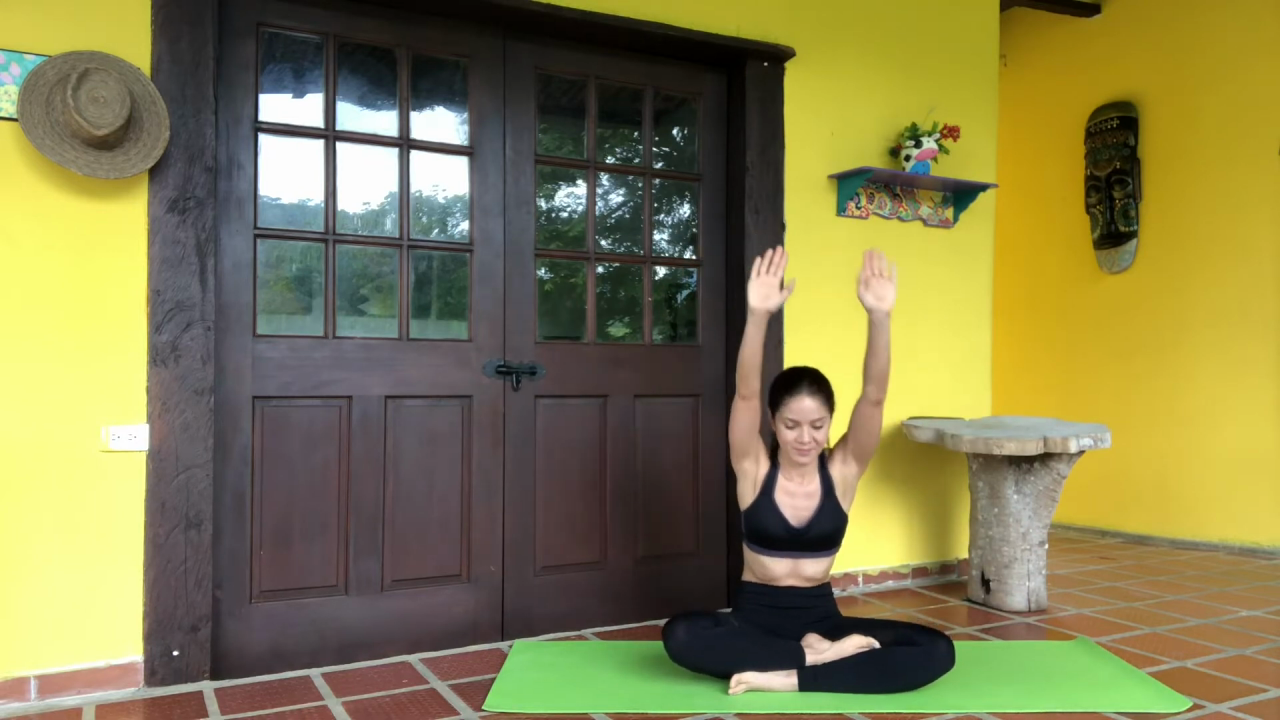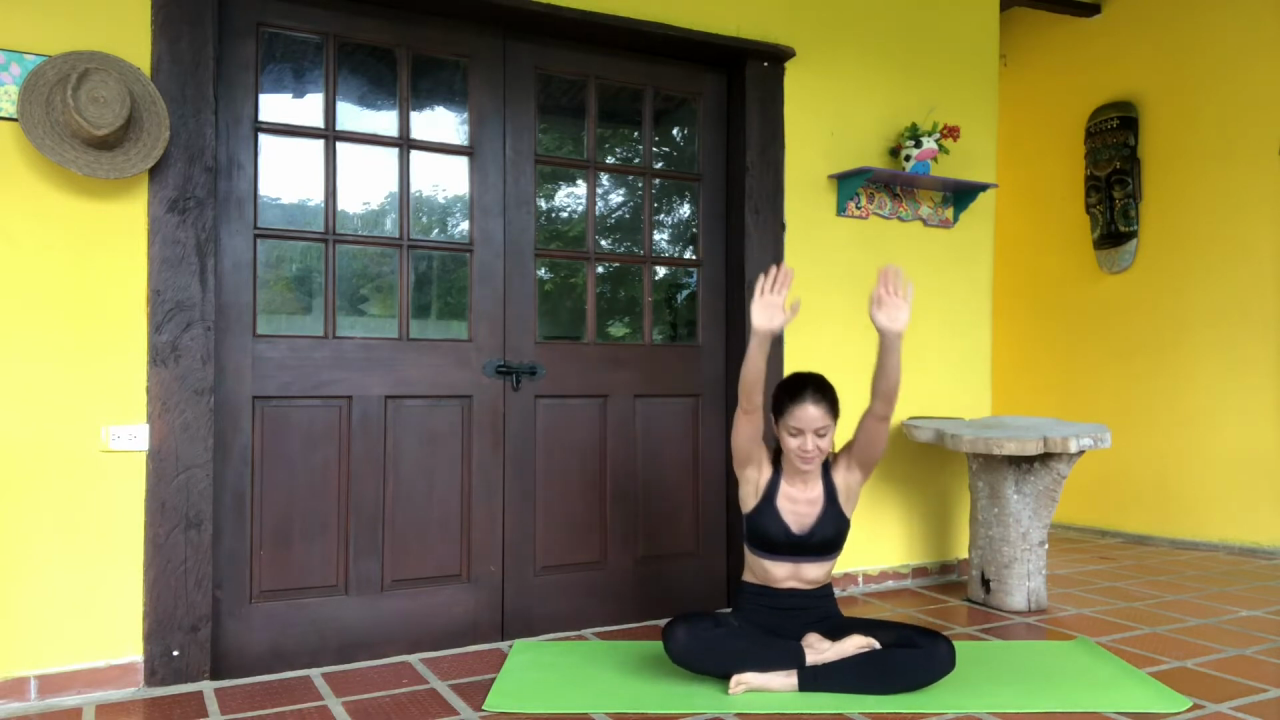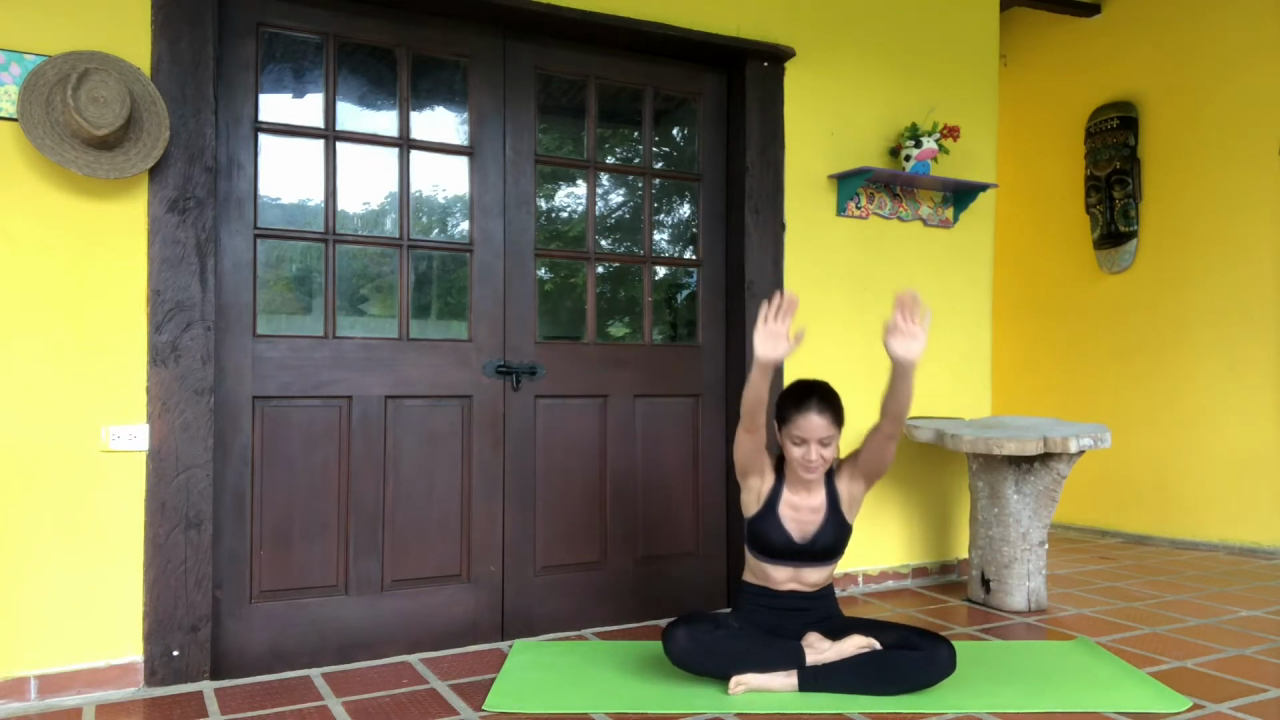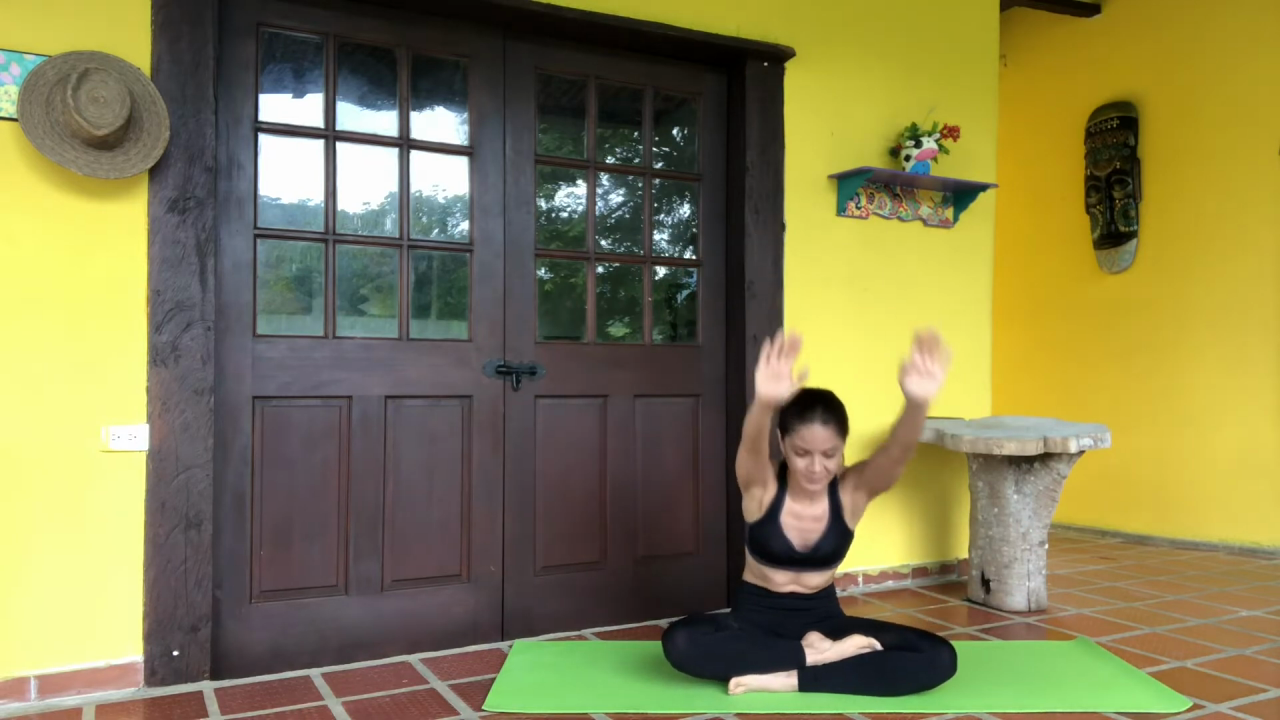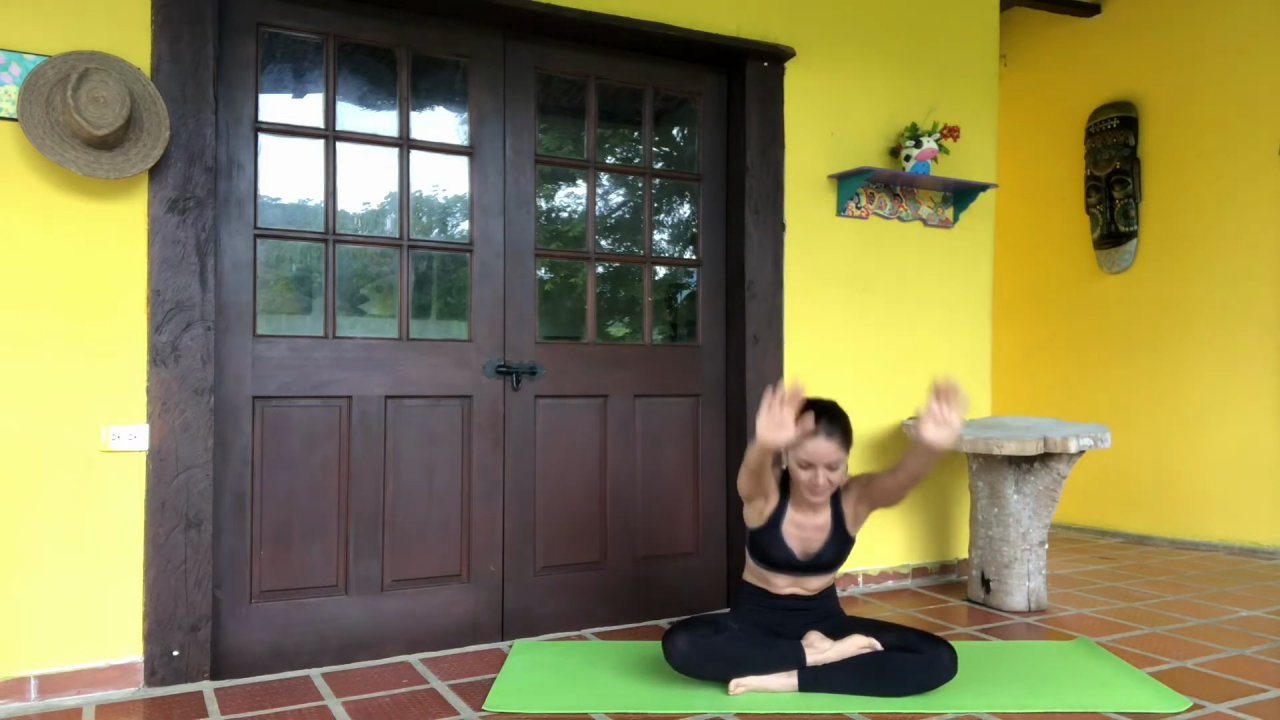
dt=0.1s
person 1, frame 1
left shoulder: (843, 469)
right shoulder: (754, 467)
left elbow: (873, 396)
right elbow: (746, 394)
left wrist: (879, 317)
right wrist: (758, 315)
left hip: (821, 616)
right hip: (755, 617)
left knee: (936, 651)
right knee: (682, 635)
left ankle: (787, 676)
right ankle: (817, 654)
person 1, frame 2
left shoulder: (847, 474)
right shoulder: (756, 471)
left elbow: (880, 412)
right elbow: (748, 408)
left wrist: (889, 336)
right wrist: (761, 338)
left hip: (821, 617)
right hip: (755, 618)
left knee: (937, 654)
right knee: (682, 638)
left ankle: (788, 678)
right ankle: (816, 654)
person 1, frame 3
left shoulder: (849, 482)
right shoulder: (759, 478)
left elbow: (889, 430)
right elbow: (750, 425)
left wrist: (903, 365)
right wrist: (764, 364)
left hip: (822, 617)
right hip: (756, 617)
left knee: (937, 656)
right knee: (682, 639)
left ankle: (786, 676)
right ankle: (815, 654)
person 1, frame 4
left shoulder: (855, 489)
right shoulder: (760, 484)
left elbow: (896, 452)
right elbow: (754, 446)
left wrist: (917, 401)
right wrist: (765, 402)
left hip: (820, 614)
right hip: (756, 615)
left knee: (938, 658)
right knee: (681, 643)
left ankle: (788, 676)
right ankle: (820, 652)
person 1, frame 5
left shoulder: (857, 498)
right shoulder: (764, 494)
left elbow: (903, 477)
right elbow: (754, 471)
left wrist: (930, 445)
right wrist: (766, 442)
left hip: (823, 617)
right hip: (755, 617)
left knee: (939, 660)
right knee: (681, 645)
left ankle: (785, 677)
right ankle: (817, 654)
